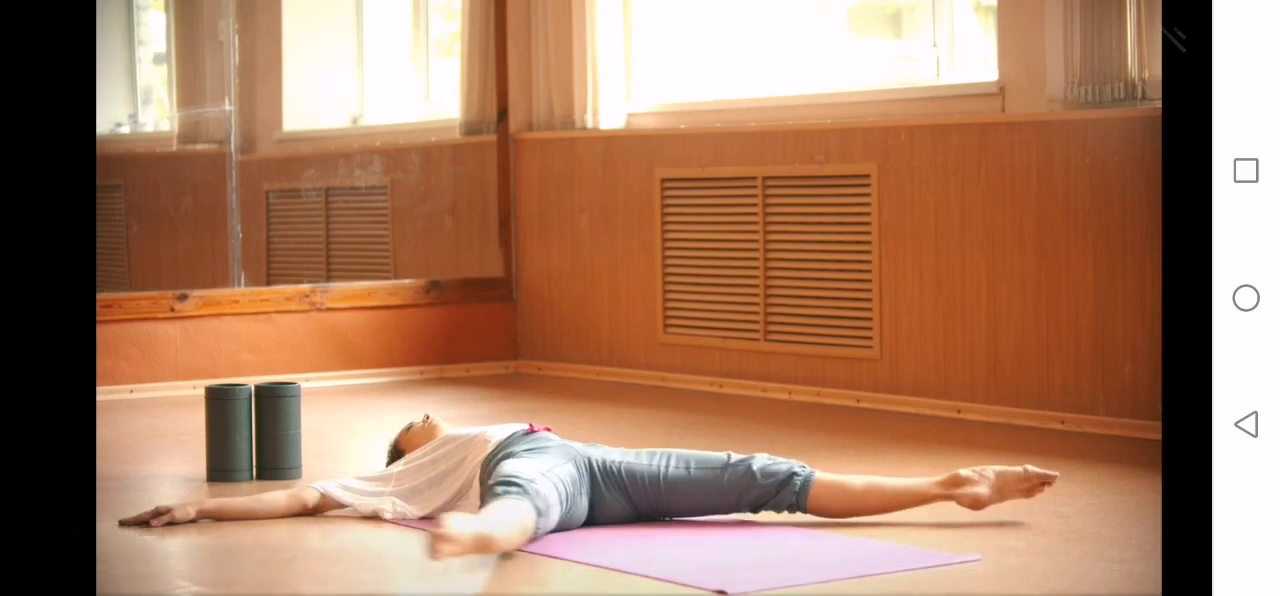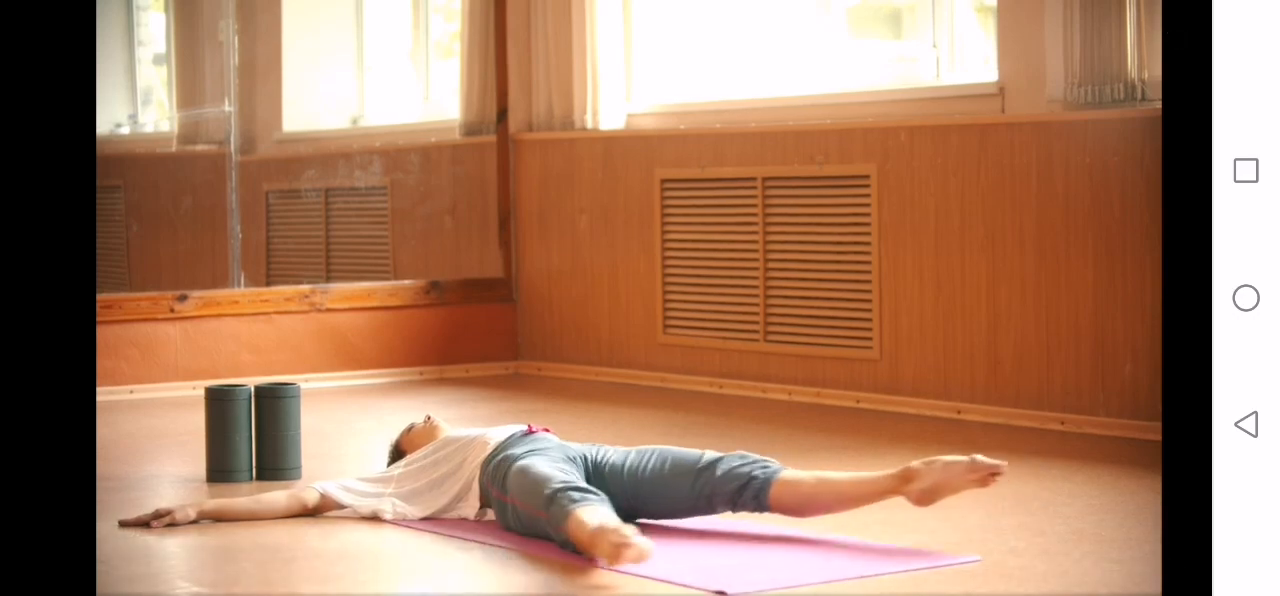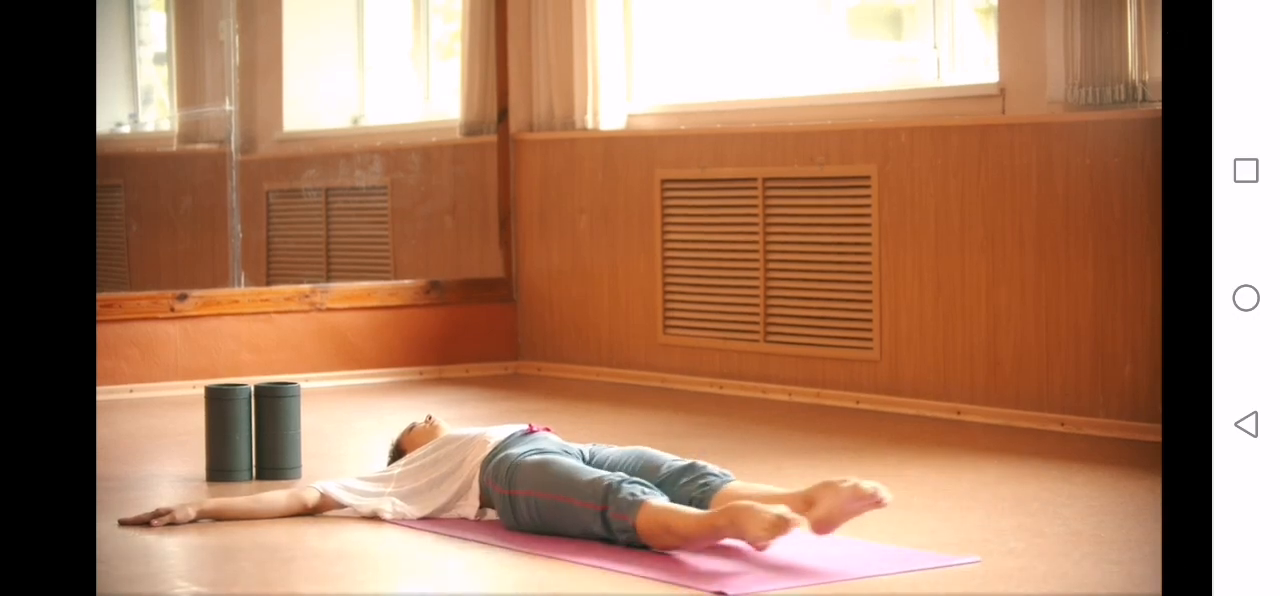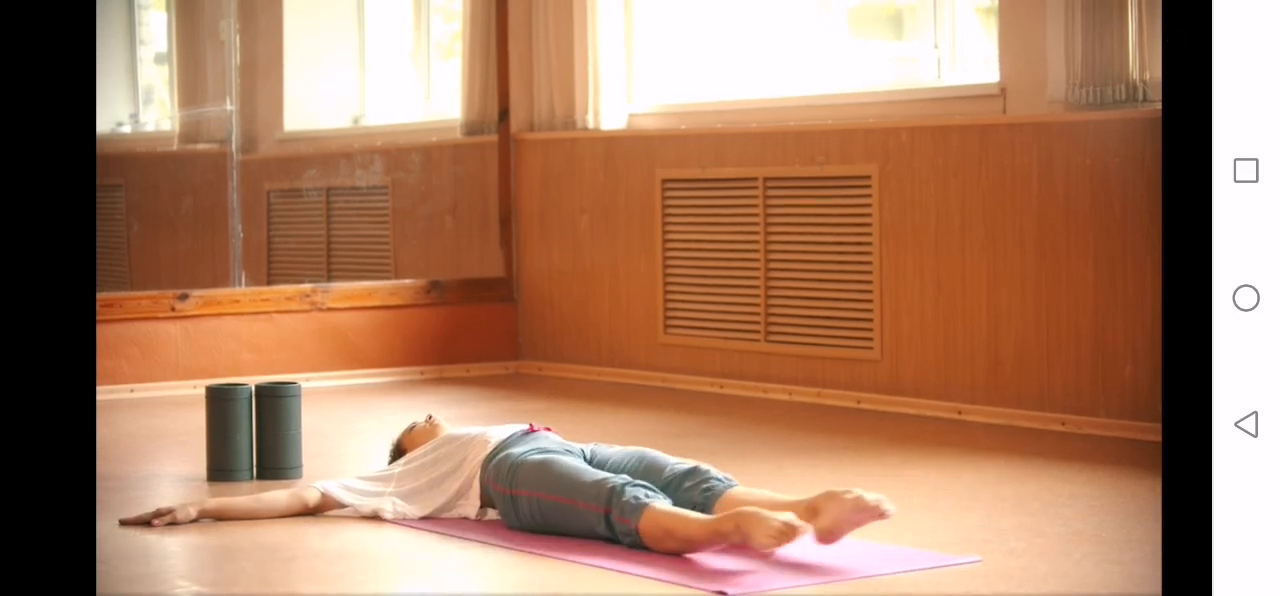
dt=0.5s
person 1, frame 1
left shoulder: (456, 453)
right shoulder: (394, 478)
right elbow: (299, 497)
right wrist: (196, 508)
left hip: (580, 460)
right hip: (534, 468)
left knee: (763, 476)
right knee: (526, 501)
person 1, frame 2
left shoulder: (464, 444)
right shoulder: (395, 479)
right elbow: (300, 498)
right wrist: (199, 508)
left hip: (573, 455)
right hip: (515, 470)
left knee: (736, 474)
right knee: (581, 504)
left ankle: (904, 478)
person 1, frame 3
left shoulder: (456, 447)
right shoulder: (397, 476)
right elbow: (299, 498)
right wrist: (198, 509)
left hip: (560, 450)
right hip: (516, 469)
left knee: (694, 481)
right knee: (632, 502)
left ankle: (812, 499)
right ankle: (743, 521)
person 1, frame 4
left shoulder: (461, 445)
right shoulder: (397, 478)
right elbow: (300, 496)
right wrist: (199, 508)
left hip: (562, 451)
right hip: (514, 468)
left knee: (696, 483)
right knee: (636, 507)
left ankle: (814, 508)
right ankle: (742, 529)
